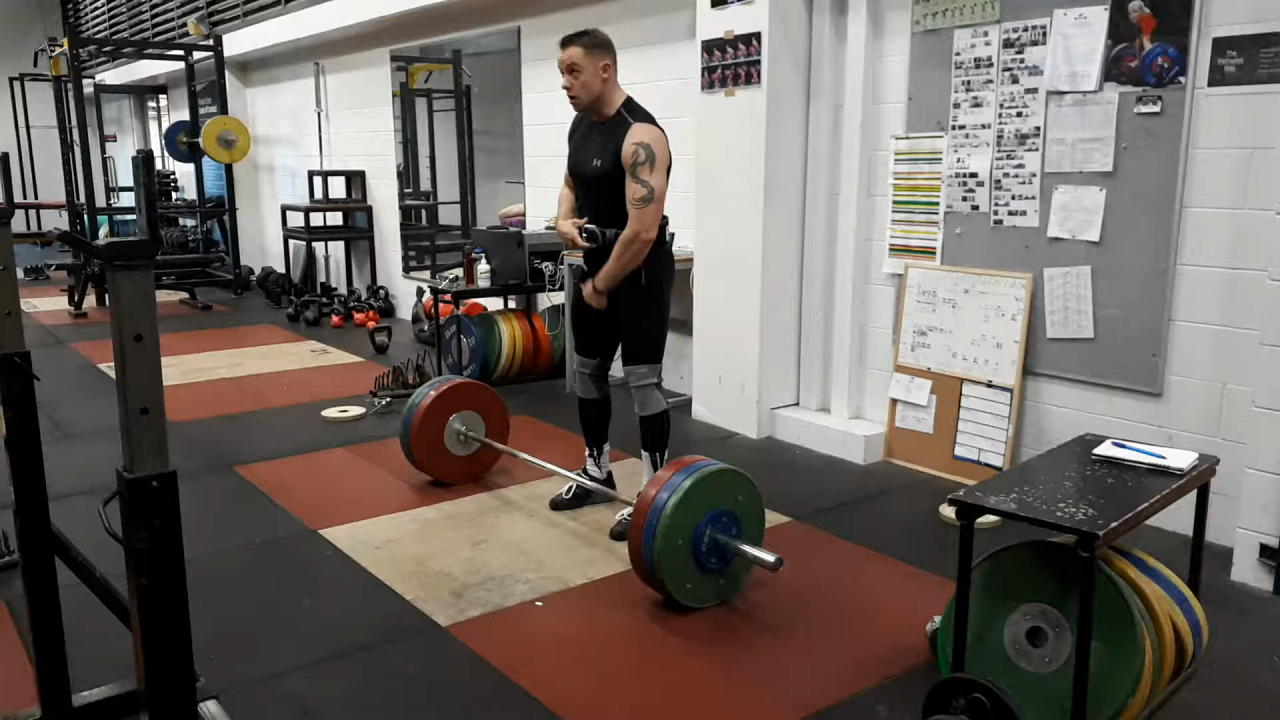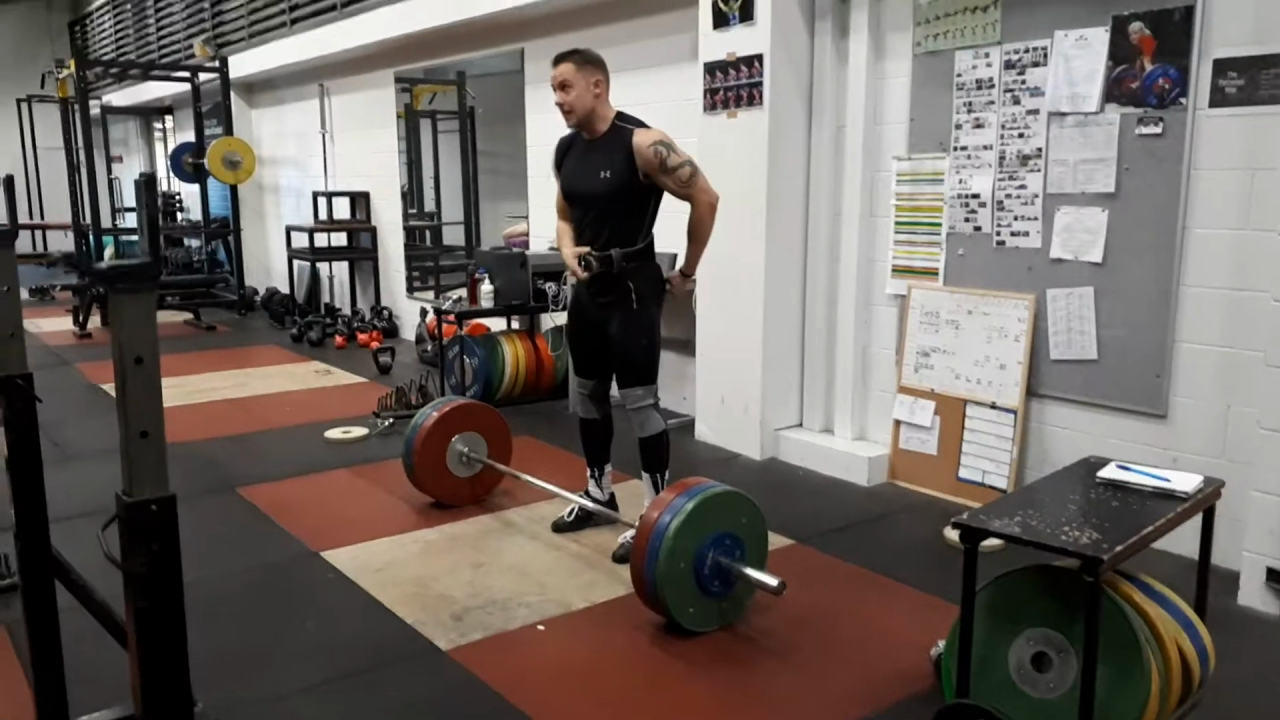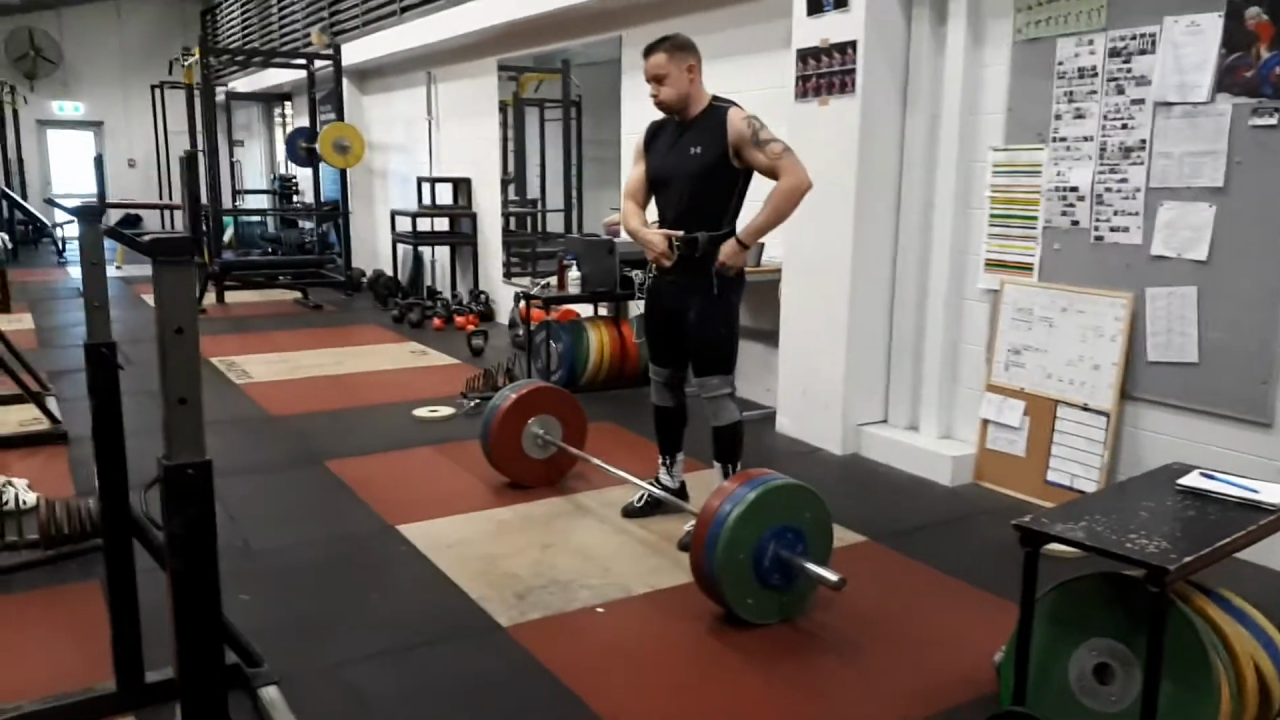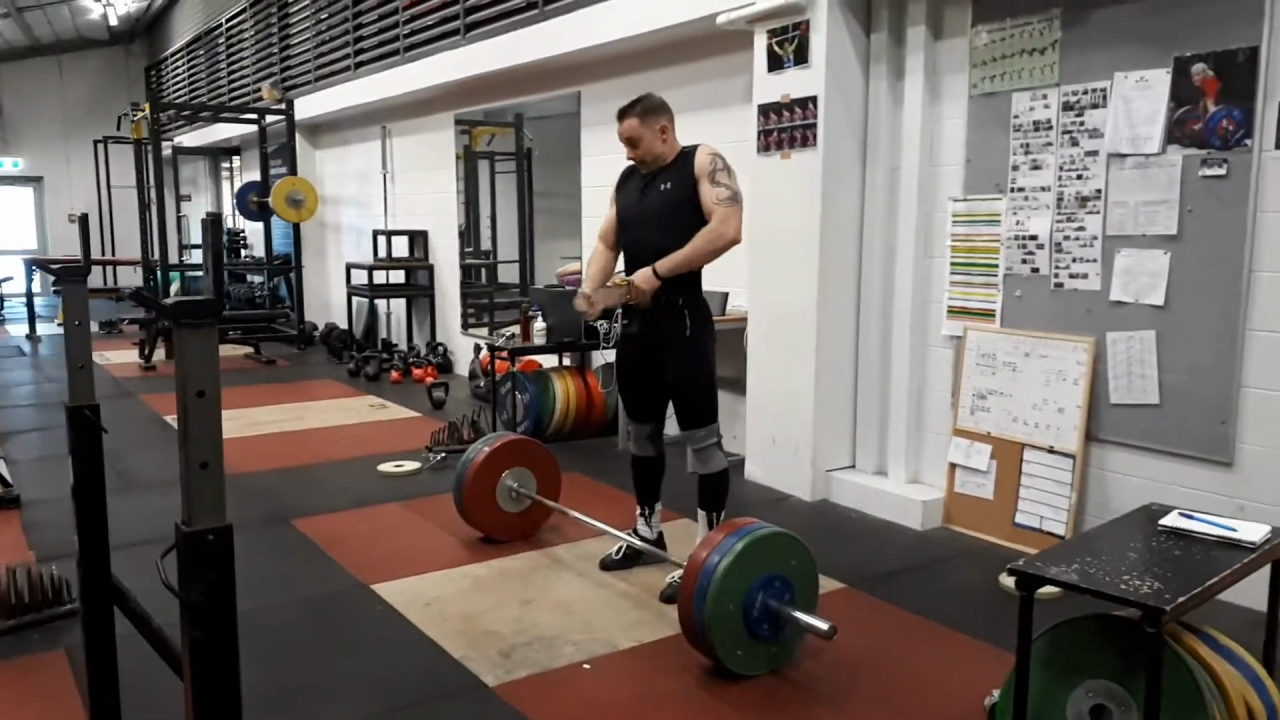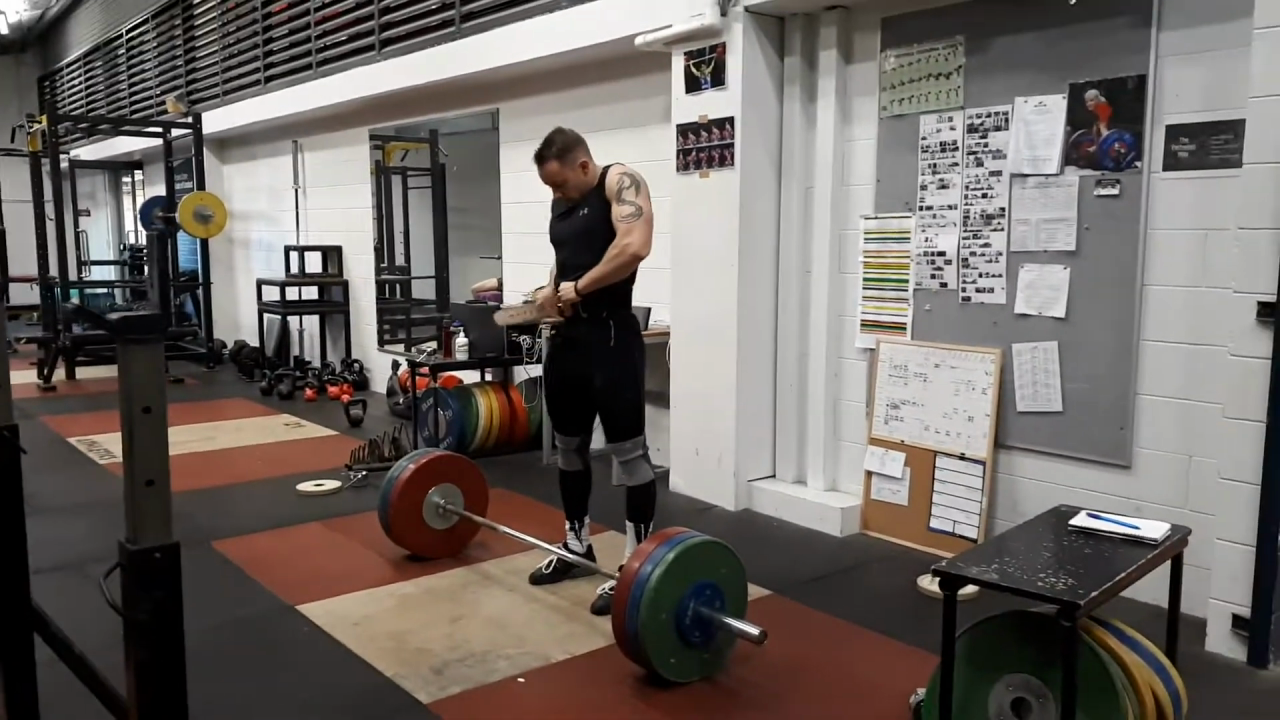
dt=1s
person 1, frame 1
left shoulder: (640, 136)
right shoulder: (580, 124)
left elbow: (643, 231)
left wrist: (602, 285)
right wrist: (564, 220)
left hip: (641, 271)
right hip: (596, 268)
left knee: (642, 379)
right knee: (587, 371)
right ankle: (596, 472)
person 1, frame 2
left shoulder: (641, 143)
right shoulder: (566, 149)
left elbow: (705, 198)
left wrist: (686, 272)
right wrist: (568, 250)
left hip: (632, 287)
right hip: (587, 287)
left knee: (639, 400)
right knee: (588, 393)
right ankle: (599, 494)
person 1, frame 3
left shoulder: (733, 124)
right shoulder: (654, 135)
left elbow: (796, 179)
right elbow: (631, 203)
left wrist: (743, 242)
right wrist: (645, 234)
left hip: (711, 276)
right hip: (666, 274)
left knee: (715, 390)
right knee: (663, 381)
right ankle: (669, 481)
person 1, frame 4
left shoulder: (704, 164)
right shoulder: (627, 180)
left elbow: (727, 230)
right elbow: (607, 242)
left wrist: (658, 273)
right wrist: (591, 284)
left hip: (682, 321)
right hip: (636, 323)
left knee: (701, 438)
right knee: (641, 432)
right ankle: (647, 533)
person 1, frame 5
left shoulder: (620, 183)
right shoulder: (564, 203)
left elbow: (634, 246)
left wrist: (578, 289)
right wrist: (551, 295)
left hip: (611, 336)
right hip: (566, 337)
left knee: (628, 451)
right knee: (569, 446)
right ankle: (577, 546)
